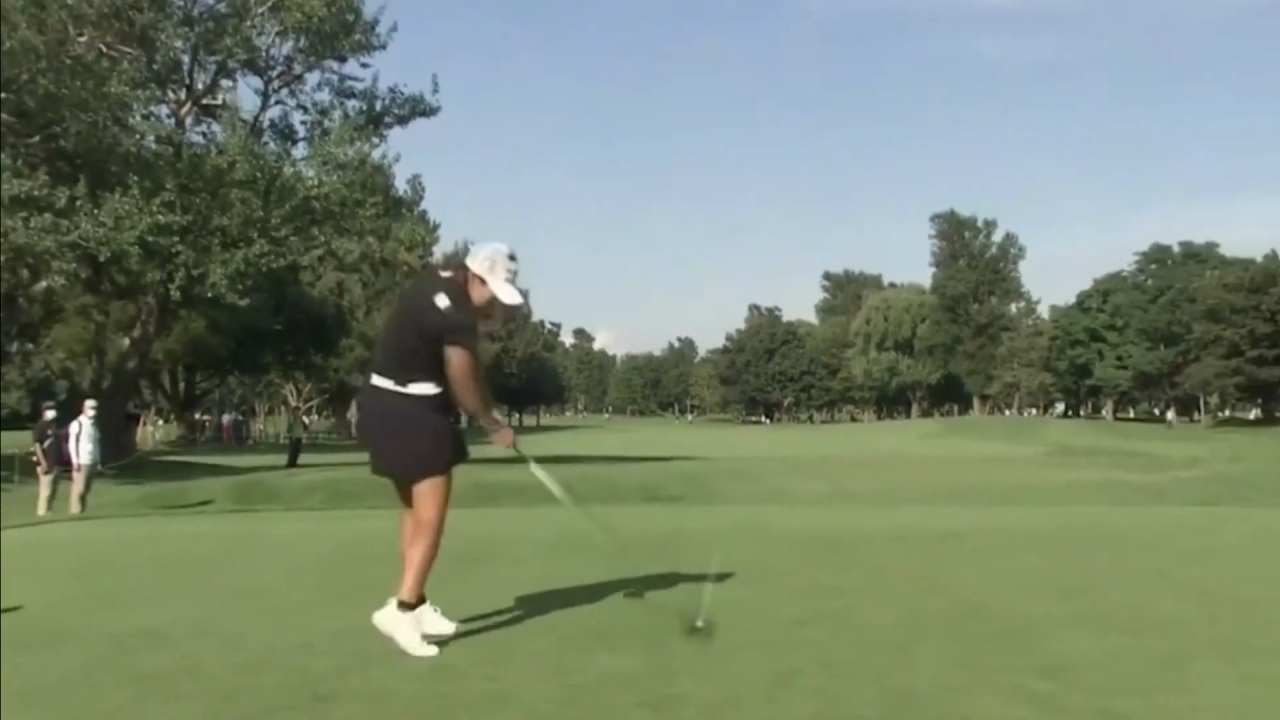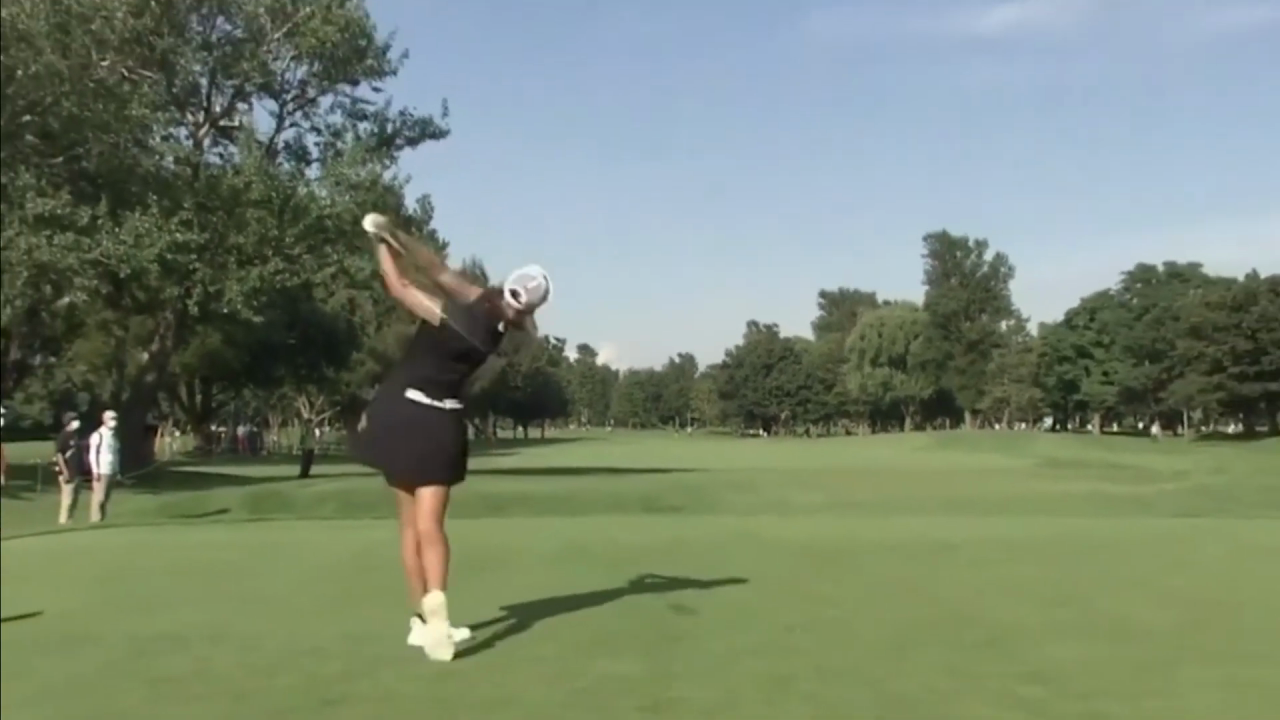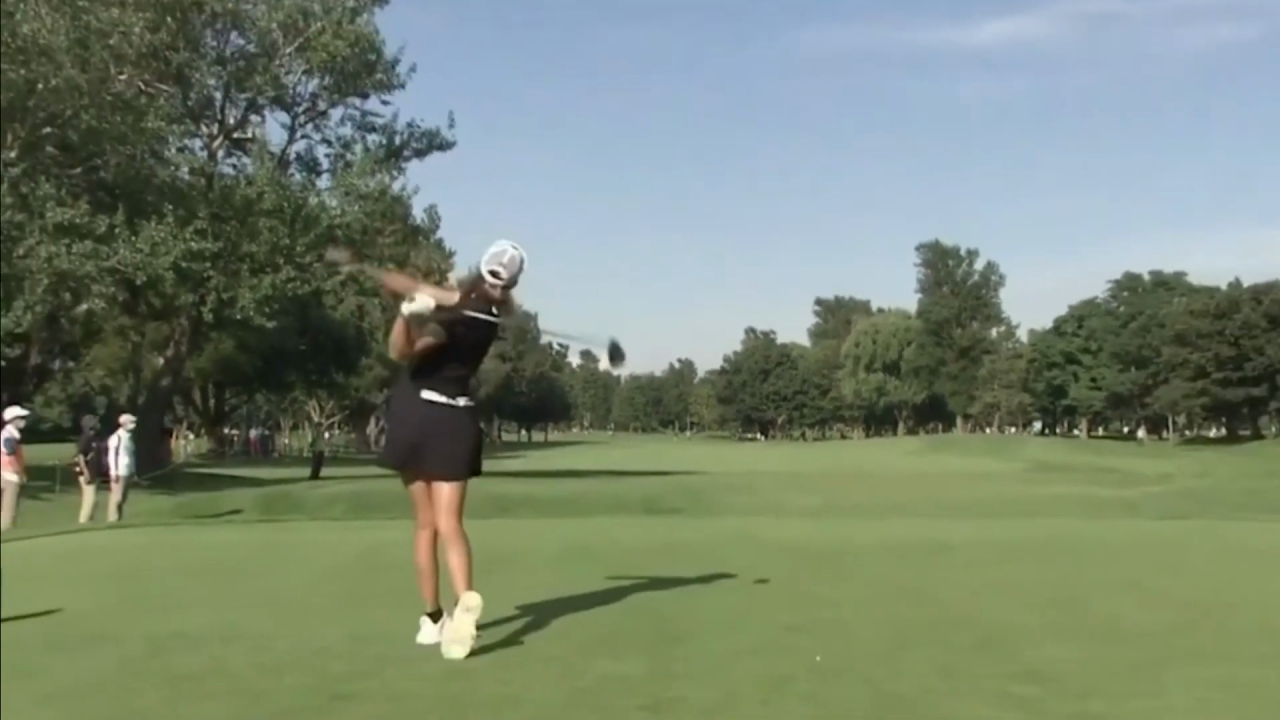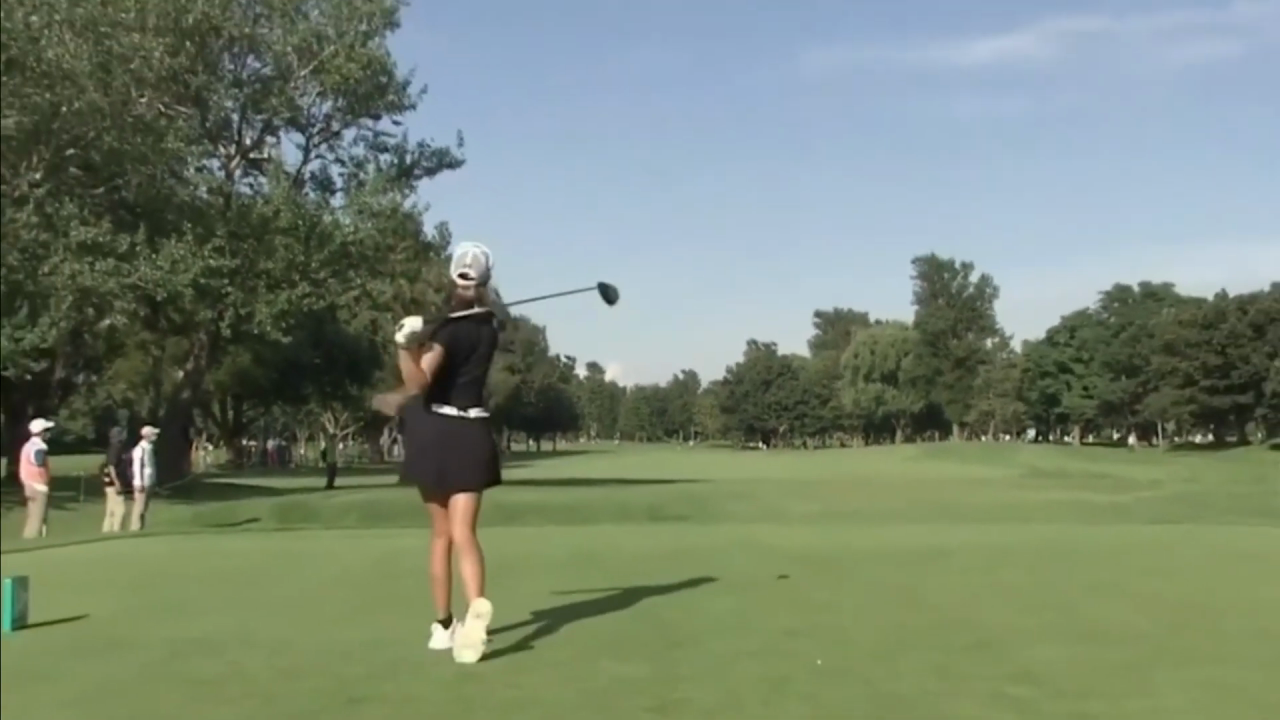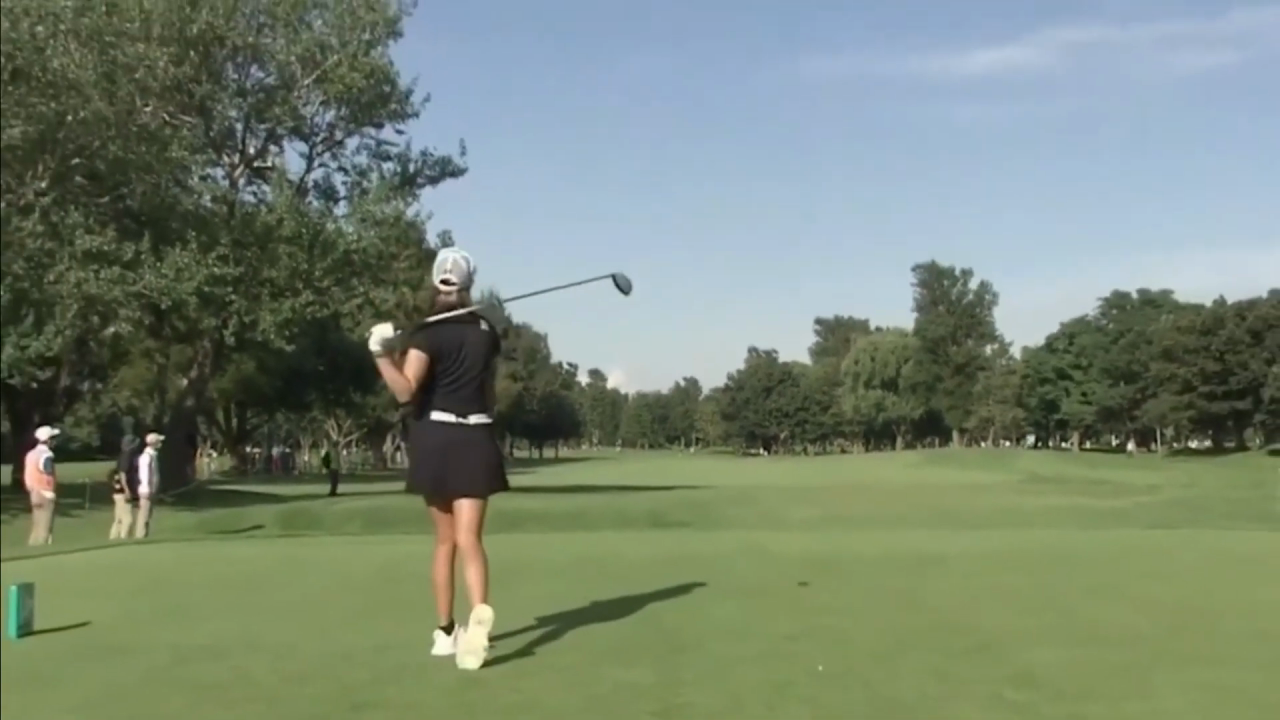
dt=0.3s
person 1, frame 1
left shoulder: (442, 278)
right shoulder: (454, 315)
right elbow: (464, 387)
right wrist: (495, 426)
left hip: (380, 404)
right hip: (419, 412)
left knee: (413, 512)
right knee: (429, 520)
person 1, frame 2
left shoulder: (465, 316)
right shoulder: (498, 332)
left elbow: (400, 289)
right elbow: (447, 277)
right wrist: (395, 238)
left hip: (396, 413)
right hip: (438, 424)
left knee: (410, 524)
right knee: (430, 525)
left ankle: (424, 619)
right ankle: (433, 603)
person 1, frame 3
left shoulder: (464, 315)
right shoulder: (488, 309)
left elbow: (400, 352)
right elbow: (427, 293)
left wrist: (408, 313)
right wrist: (371, 270)
left hip: (419, 415)
right hip: (456, 422)
left knee: (425, 525)
right knee: (448, 524)
left ankle: (433, 619)
right ankle: (465, 602)
person 1, frame 4
left shoulder: (449, 323)
right shoulder: (488, 323)
left elbow: (418, 381)
left wrist: (404, 343)
right wrist: (402, 398)
left hip: (435, 430)
right hip: (471, 433)
left knee: (441, 534)
right knee: (464, 533)
left ankle: (443, 625)
right ankle: (477, 608)
person 1, frame 5
left shoulder: (429, 331)
right shoulder: (487, 330)
left elbow: (405, 391)
left wrist: (380, 352)
left hip: (435, 438)
right hip: (476, 438)
left knee: (445, 541)
right knee: (469, 539)
left ankle: (446, 630)
right ankle: (479, 614)
